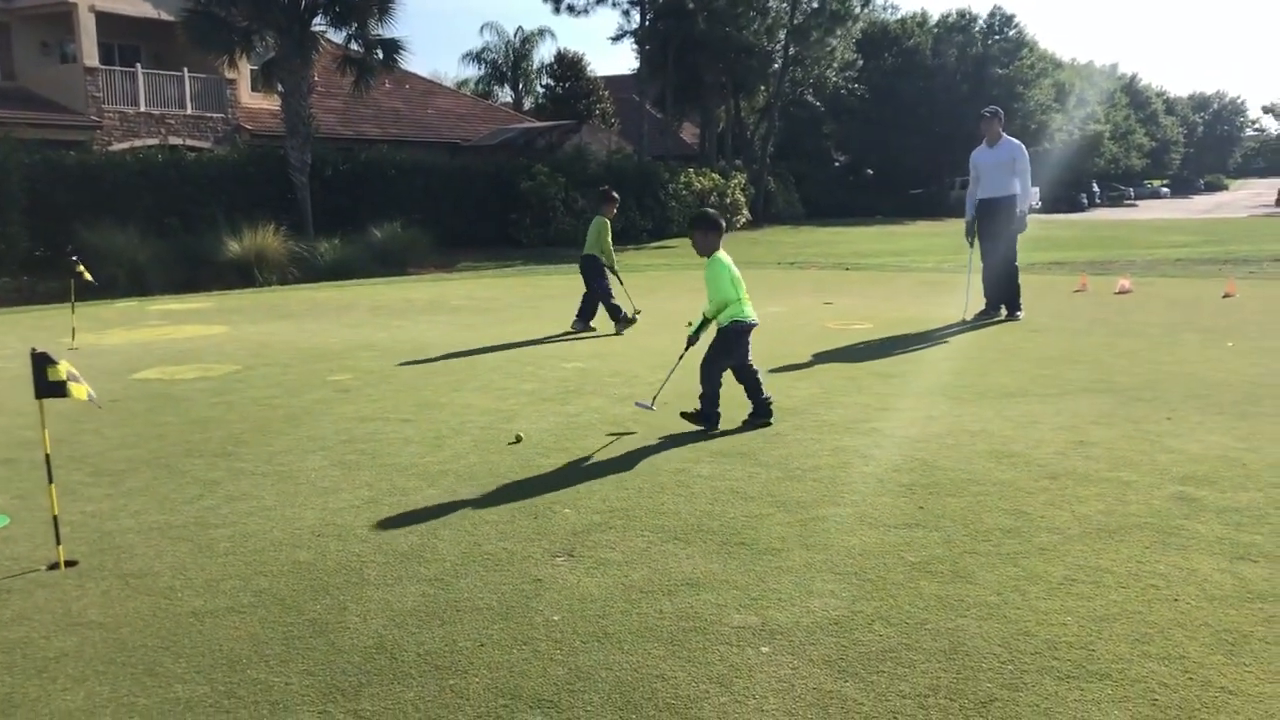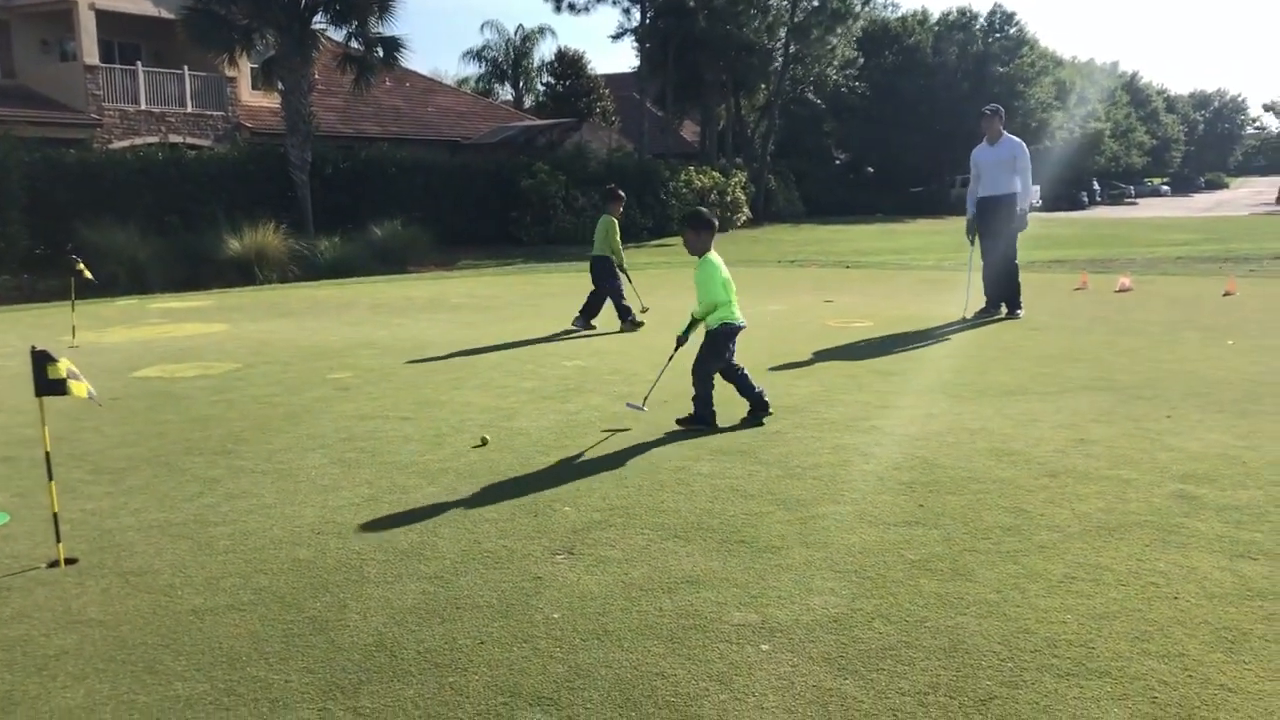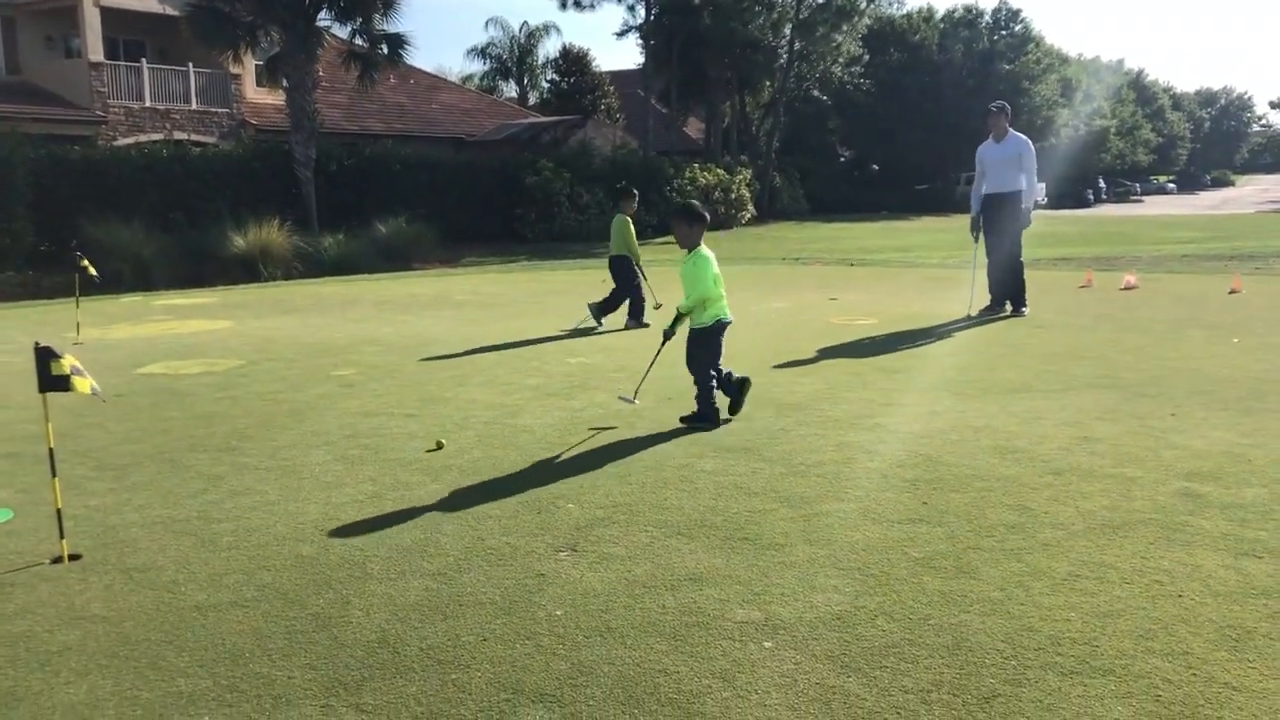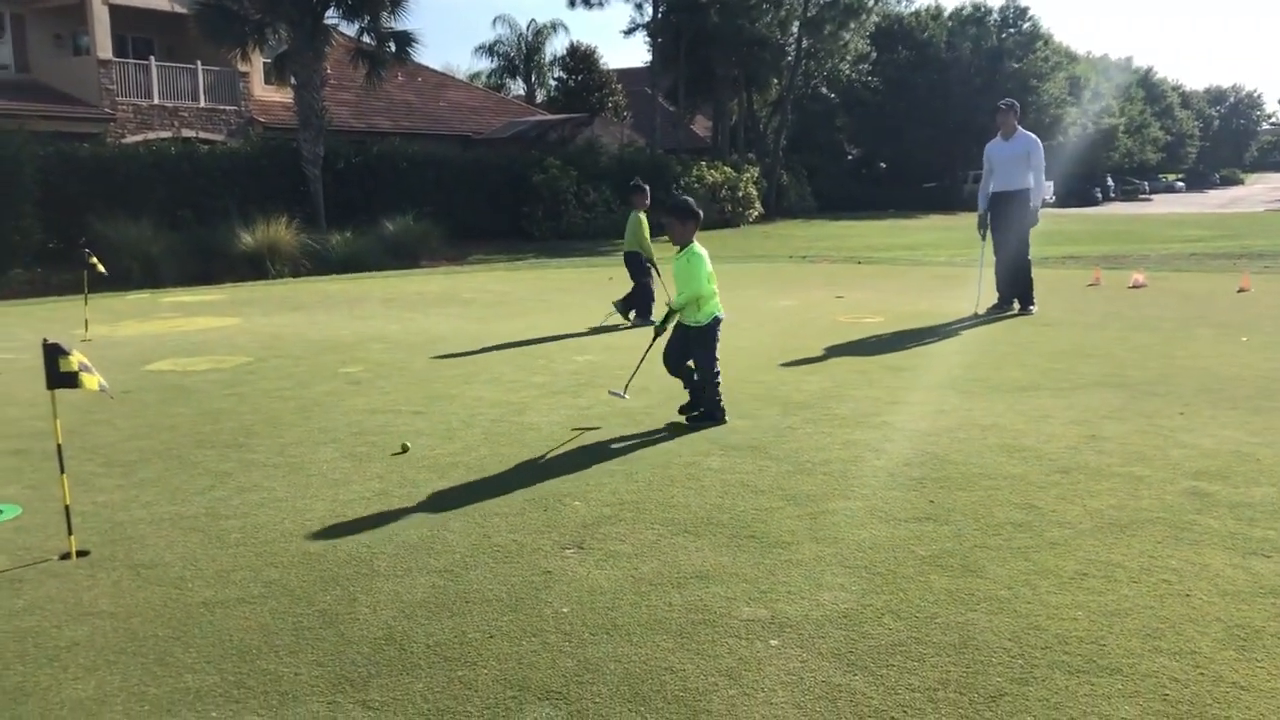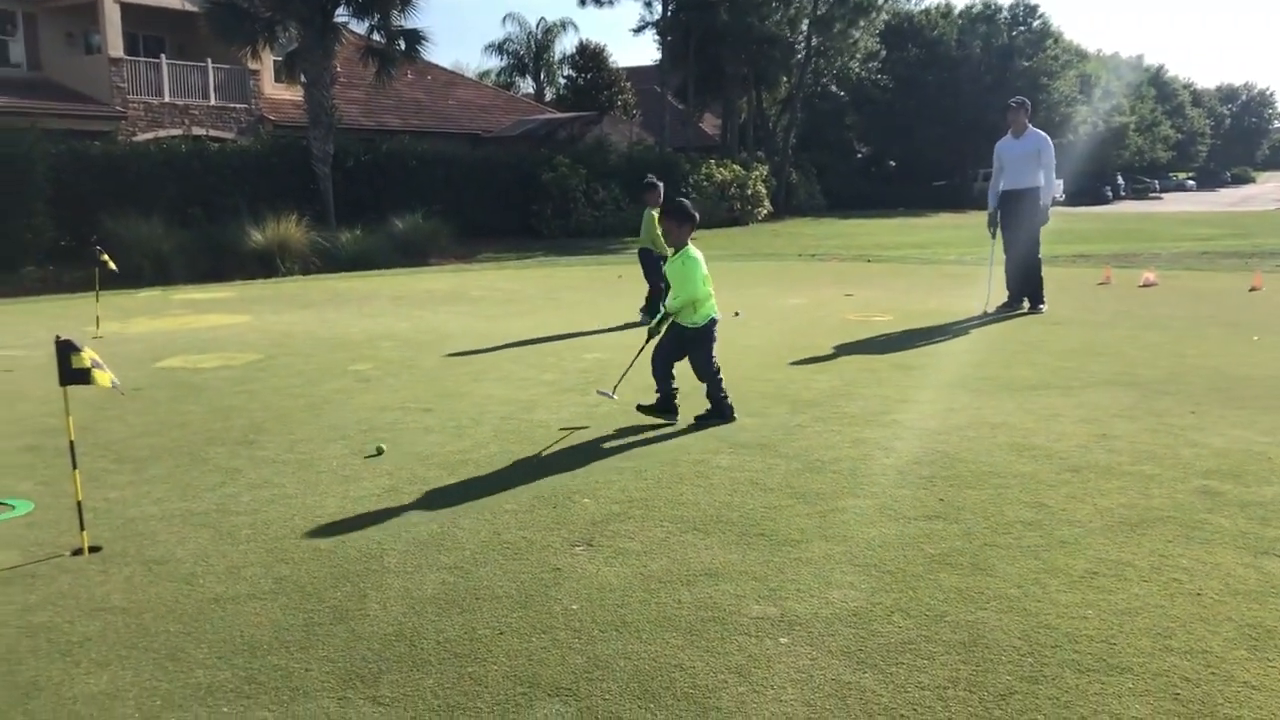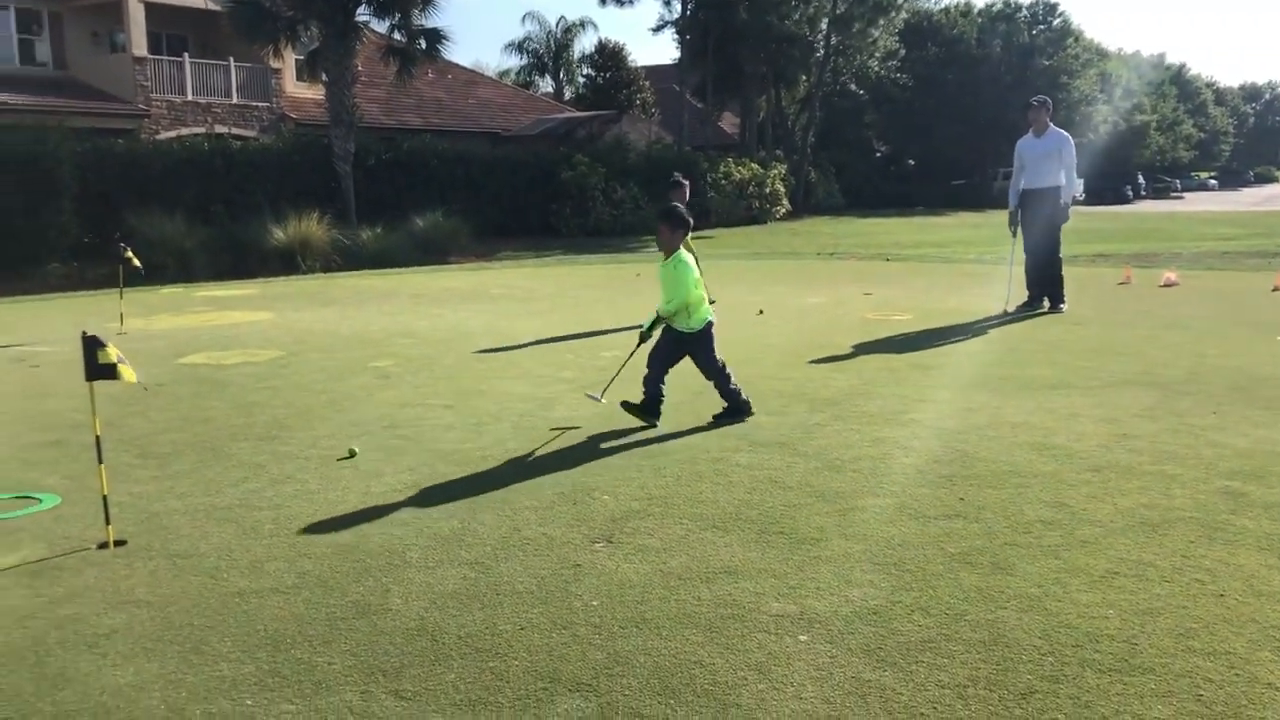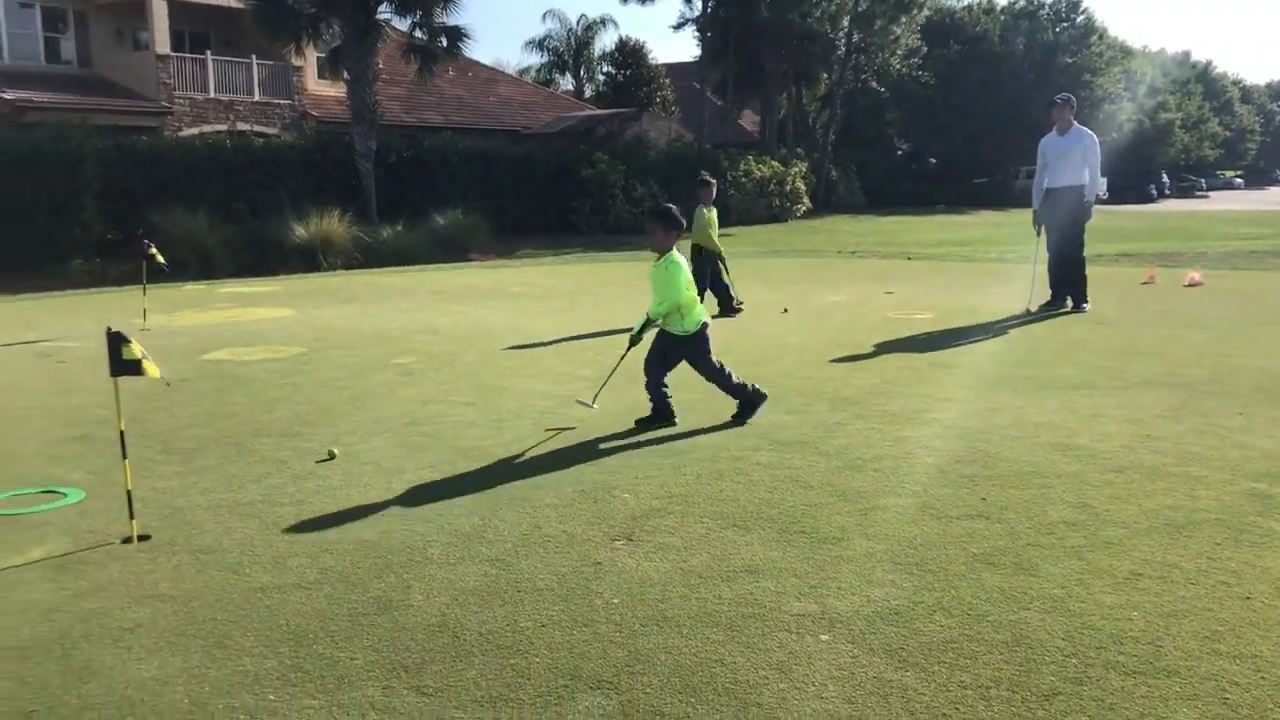
dt=0.1s
person 1, frame 1
left shoulder: (717, 262)
right shoulder: (719, 261)
left elbow: (723, 297)
right elbow: (720, 299)
left wrist: (707, 315)
right wrist: (697, 331)
left hip: (734, 324)
right hip: (741, 322)
left knee: (710, 368)
right knee: (743, 368)
left ankle: (708, 414)
right ankle: (762, 411)
person 1, frame 2
left shoulder: (710, 264)
right shoulder: (705, 263)
left elbow: (713, 300)
right elbow: (707, 300)
left wrist: (695, 316)
right wrist: (687, 331)
left hip: (722, 326)
right hip: (719, 325)
left knee: (701, 370)
right knee: (729, 368)
left ankle: (703, 416)
right ankle: (759, 405)
person 1, frame 3
left shoulder: (702, 258)
right shoulder: (693, 258)
left elbow: (703, 294)
left wrist: (681, 310)
right wrist: (674, 325)
left hip: (710, 322)
right hip: (702, 322)
left knee: (701, 368)
right knee: (705, 366)
left ankle: (707, 415)
right ankle: (736, 385)
person 1, frame 4
left shoulder: (696, 255)
right shoulder: (681, 255)
left elbow: (697, 290)
left wrist: (672, 305)
right wrist: (666, 320)
left hip: (704, 321)
right hip: (687, 319)
left knee: (705, 368)
right knee: (671, 358)
left ankle: (713, 412)
right ankle: (699, 395)
person 1, frame 5
left shoulder: (691, 259)
right shoulder: (674, 258)
left elbow: (692, 294)
left wrist: (668, 309)
right wrist: (660, 322)
left hip: (700, 323)
right hip: (682, 321)
left knee: (705, 369)
right knee: (660, 358)
left ankle: (722, 410)
right ankle: (666, 405)
person 1, frame 6
left shoulder: (683, 263)
right shoulder: (668, 262)
left elbow: (691, 298)
left wrist: (661, 314)
right wrist: (650, 326)
left hip: (697, 326)
right hip: (676, 326)
left knee: (713, 369)
right knee: (656, 362)
left ankle: (739, 406)
right ankle: (650, 408)
person 1, frame 7
left shoulder: (674, 264)
right shoulder: (658, 264)
left elbow: (674, 300)
right elbow: (660, 300)
left wrist: (651, 316)
right wrist: (641, 329)
left hip: (690, 328)
right hip: (670, 329)
left knee: (710, 371)
right knee: (653, 367)
left ankle: (750, 398)
right ankle: (662, 413)
person 2, frame 1
left shoulder: (1015, 148)
right shoulder: (977, 154)
left elbow: (1024, 181)
right elbow: (973, 186)
left wrist: (1023, 211)
right wrist: (969, 218)
left hip: (1007, 205)
right hip: (984, 208)
left knee: (1007, 258)
right knee: (989, 260)
left ankle: (1014, 307)
right ankle: (993, 305)
person 2, frame 2
left shoulder: (1016, 146)
right shoulder: (977, 152)
left elbow: (1025, 179)
right elbow: (974, 185)
left wrist: (1024, 210)
right wrist: (970, 216)
left hip: (1007, 203)
right hip: (985, 206)
left knee: (1007, 256)
right knee: (989, 258)
left ankle: (1014, 305)
right ankle: (993, 303)
person 2, frame 3
left shoulder: (1021, 143)
right shoulder: (983, 149)
left elbow: (1030, 177)
right elbow: (978, 181)
left wrist: (1028, 208)
right wrist: (975, 213)
left hip: (1012, 201)
right hip: (990, 203)
left knee: (1012, 253)
right knee: (994, 255)
left ankle: (1019, 302)
right ankle: (998, 301)
person 2, frame 4
left shoulder: (1030, 141)
right shoulder: (991, 147)
left elbow: (1039, 175)
right elbow: (986, 179)
left wrist: (1036, 206)
right wrist: (982, 210)
left hip: (1020, 199)
right hip: (998, 201)
left knee: (1020, 251)
right knee: (1001, 254)
left ankle: (1027, 301)
right ankle: (1005, 299)
person 2, frame 5
left shoulder: (1040, 140)
right shoulder: (1001, 145)
left elbow: (1049, 173)
right elbow: (996, 177)
left wrist: (1046, 204)
right wrist: (992, 209)
left hip: (1030, 198)
right hip: (1008, 200)
left knee: (1030, 250)
right knee: (1012, 252)
left ankle: (1037, 299)
right ankle: (1015, 298)
person 2, frame 6
left shoulder: (1062, 139)
right shoulder: (1022, 143)
left elbow: (1070, 172)
right elbow: (1016, 176)
left wrist: (1066, 203)
right wrist: (1012, 207)
left hip: (1052, 197)
right hip: (1028, 199)
left knee: (1051, 249)
right knee: (1032, 251)
left ankle: (1057, 299)
right ankle: (1035, 297)
person 2, frame 7
left shoulder: (1086, 137)
right shoulder: (1046, 141)
left elbow: (1094, 171)
right elbow: (1040, 174)
left wrist: (1089, 201)
right wrist: (1036, 206)
left hip: (1075, 195)
right hip: (1052, 197)
left knee: (1074, 248)
right knee: (1055, 250)
left ankle: (1080, 298)
right ankle: (1058, 296)
